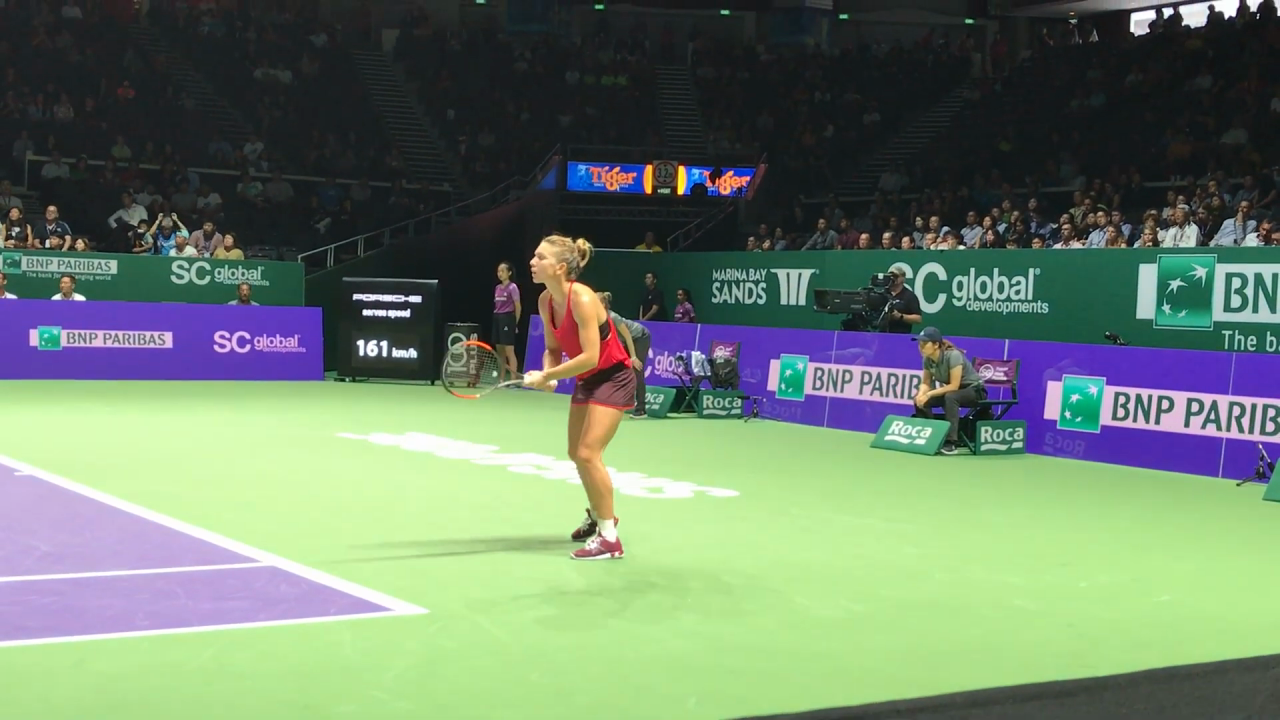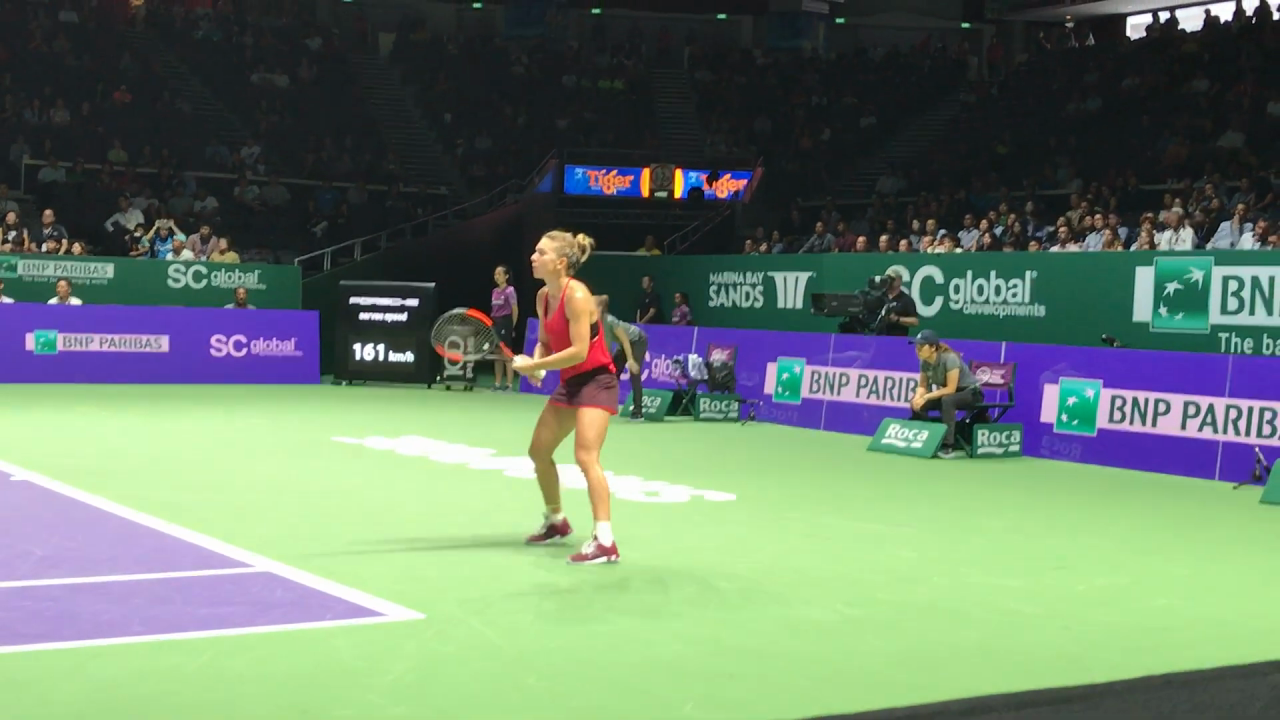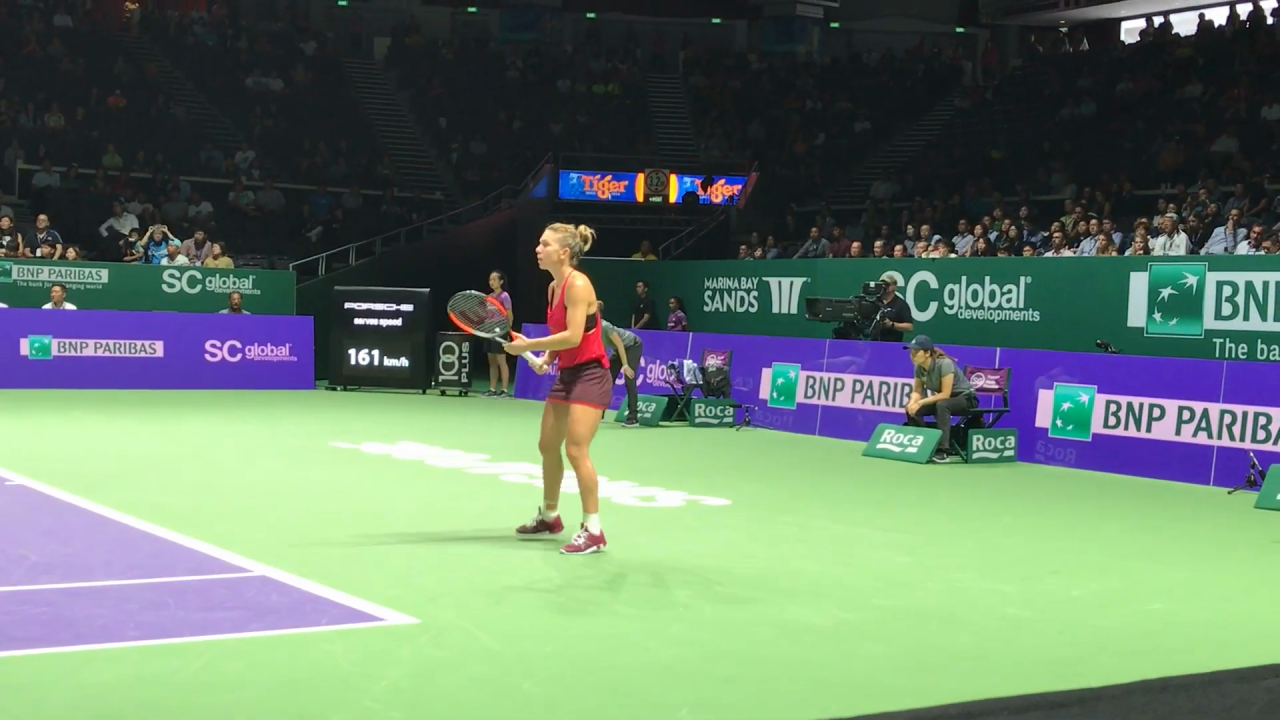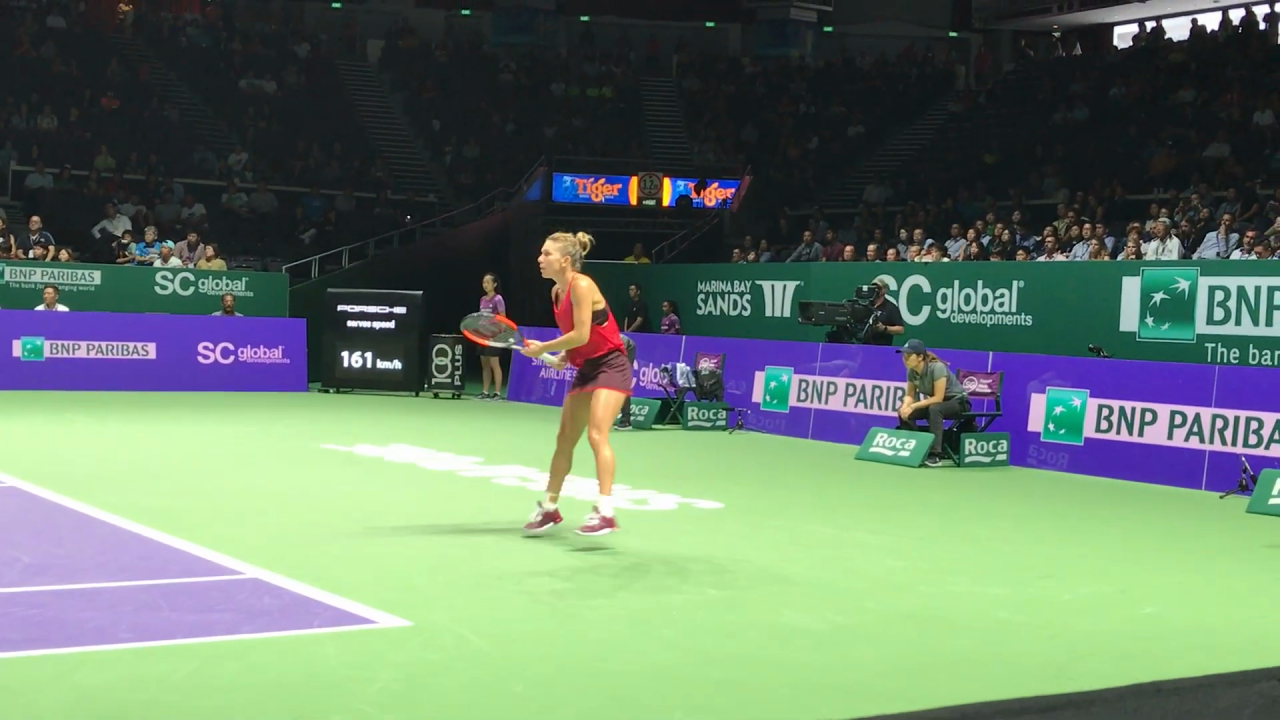
dt=0.4s
person 1, frame 1
left shoulder: (582, 299)
right shoulder: (545, 300)
left elbow: (590, 357)
right elbow: (554, 348)
left wrist: (546, 376)
right wrist: (547, 374)
left hip: (612, 378)
right hip: (586, 381)
left knee: (588, 454)
right knee: (577, 453)
left ankle: (609, 539)
right ankle: (598, 516)
person 1, frame 2
left shoulder: (577, 295)
right shoulder: (543, 296)
left elbow: (579, 351)
left wrist: (535, 366)
right wrist: (535, 365)
left hip: (596, 382)
right hip: (568, 383)
left knee: (586, 458)
right knee: (538, 451)
left ankle: (604, 542)
right ankle: (556, 520)
person 1, frame 3
left shoulder: (578, 284)
right shoulder: (554, 287)
left elbow: (573, 337)
left wrist: (528, 345)
right wrist: (546, 358)
left hip: (589, 375)
right hip: (567, 374)
left knee: (576, 450)
right knee: (547, 446)
left ankle: (593, 531)
right ankle: (548, 517)
person 1, frame 4
left shoulder: (581, 285)
right shoulder: (557, 291)
left elbow: (581, 334)
left wrist: (542, 348)
right wrist: (562, 356)
left hip: (610, 366)
right hip: (586, 368)
left knee: (597, 435)
right knee: (565, 441)
left ankle: (605, 511)
right ankle: (550, 508)
